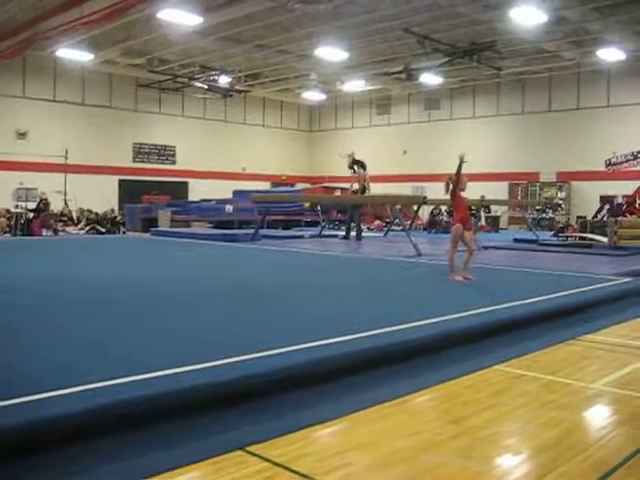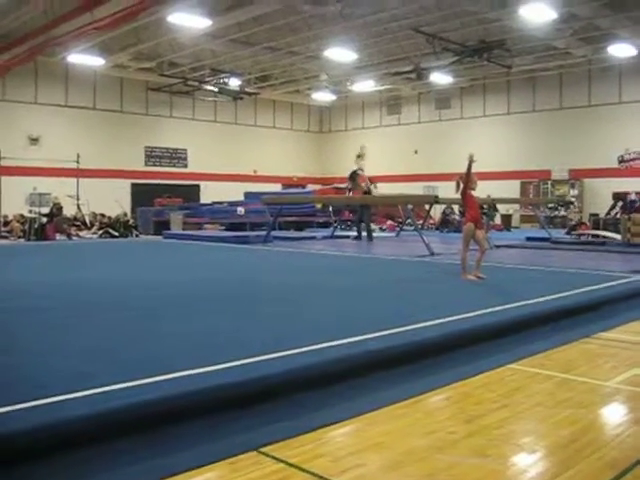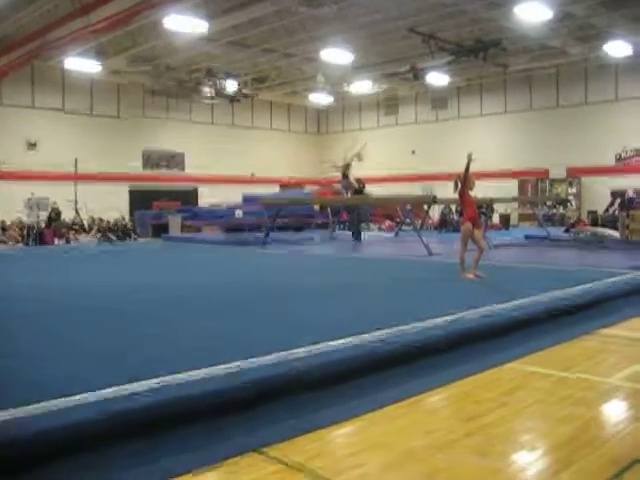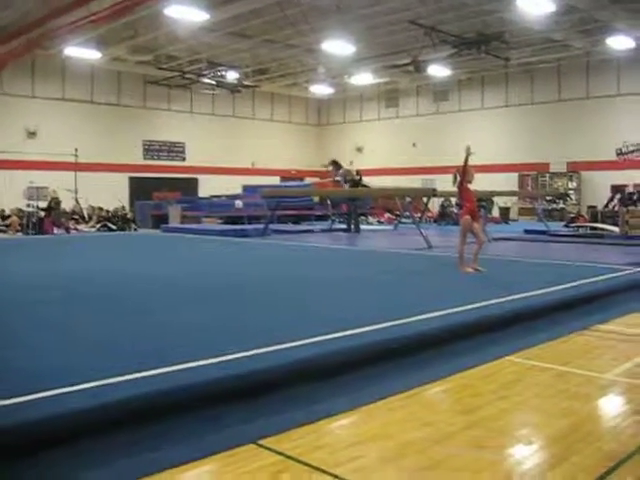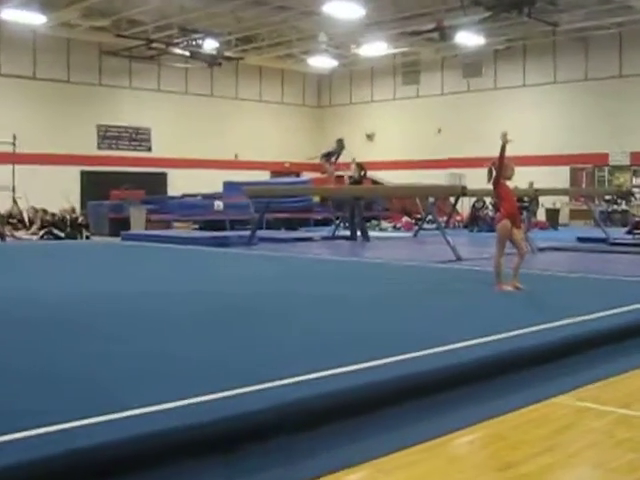
dt=0.7s
person 1, frame 1
left shoulder: (462, 197)
right shoulder: (453, 194)
left elbow: (466, 213)
right elbow: (456, 177)
left wrist: (470, 227)
right wrist: (460, 163)
left hip: (464, 225)
right hip: (457, 224)
left knee: (471, 248)
right knee: (453, 249)
left ankle: (463, 272)
right ankle: (453, 274)
person 1, frame 2
left shoulder: (472, 196)
right shoulder: (464, 193)
left elbow: (477, 212)
right elbow: (466, 177)
left wrist: (482, 227)
right wrist: (470, 163)
left hip: (475, 224)
right hip: (469, 223)
left knee: (483, 247)
right knee: (465, 249)
left ankle: (476, 271)
right ankle: (465, 273)
person 1, frame 3
left shoulder: (469, 196)
right shoulder: (462, 193)
left elbow: (475, 212)
right elbow: (465, 176)
left wrist: (480, 226)
right wrist: (468, 162)
left hip: (473, 223)
right hip: (467, 222)
left knee: (482, 246)
right knee: (464, 248)
left ankle: (474, 270)
right ankle: (464, 272)
person 1, frame 4
left shoulder: (468, 189)
right shoulder: (461, 186)
left elbow: (474, 205)
right elbow: (463, 170)
left wrist: (479, 219)
right wrist: (467, 156)
left hip: (472, 216)
right hip: (465, 215)
left knee: (481, 240)
right knee: (463, 242)
left ankle: (473, 263)
right ankle: (462, 266)
person 1, frame 5
left shoulder: (506, 187)
right shoulder: (497, 183)
left elbow: (514, 207)
right elbow: (500, 162)
left wrist: (519, 225)
right wrist: (503, 144)
left hip: (511, 221)
right hip: (504, 220)
left knee: (523, 250)
right knee: (500, 253)
left ankle: (513, 280)
right ankle: (499, 284)
